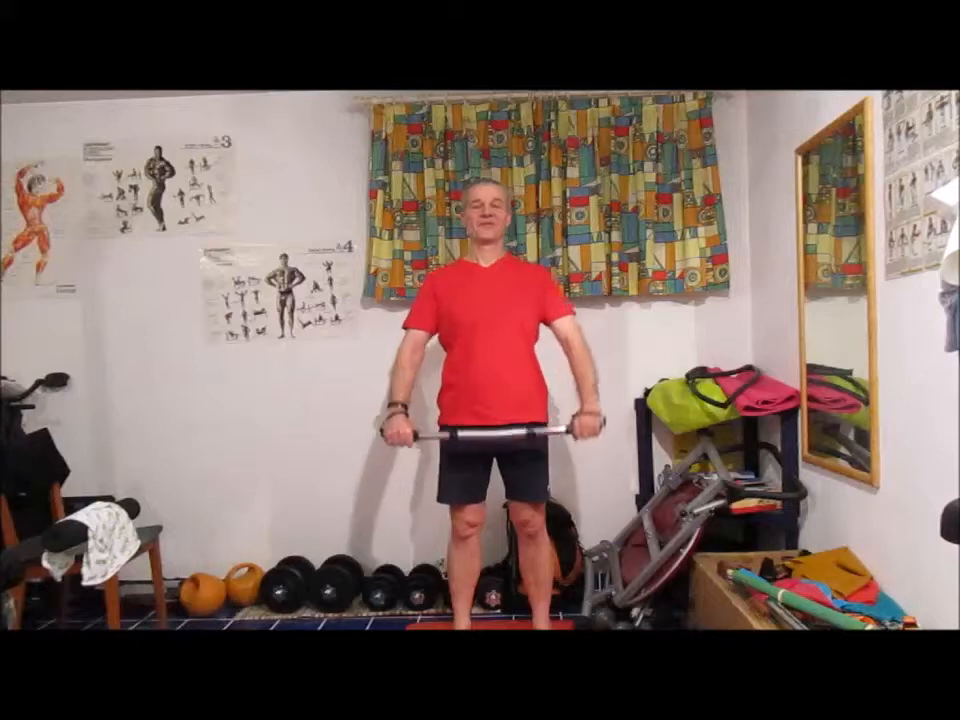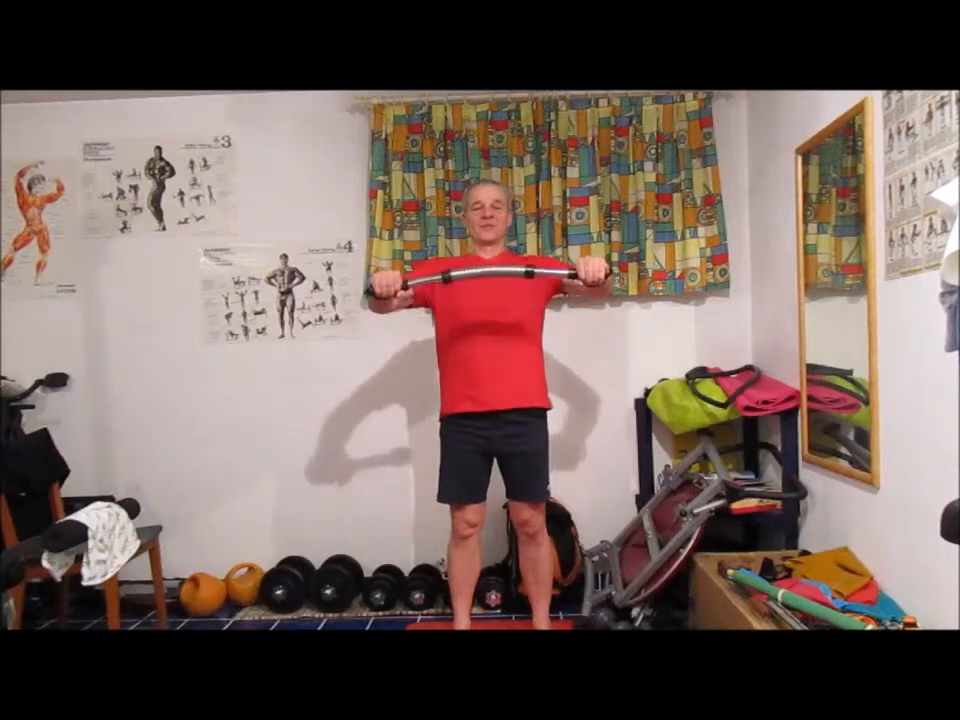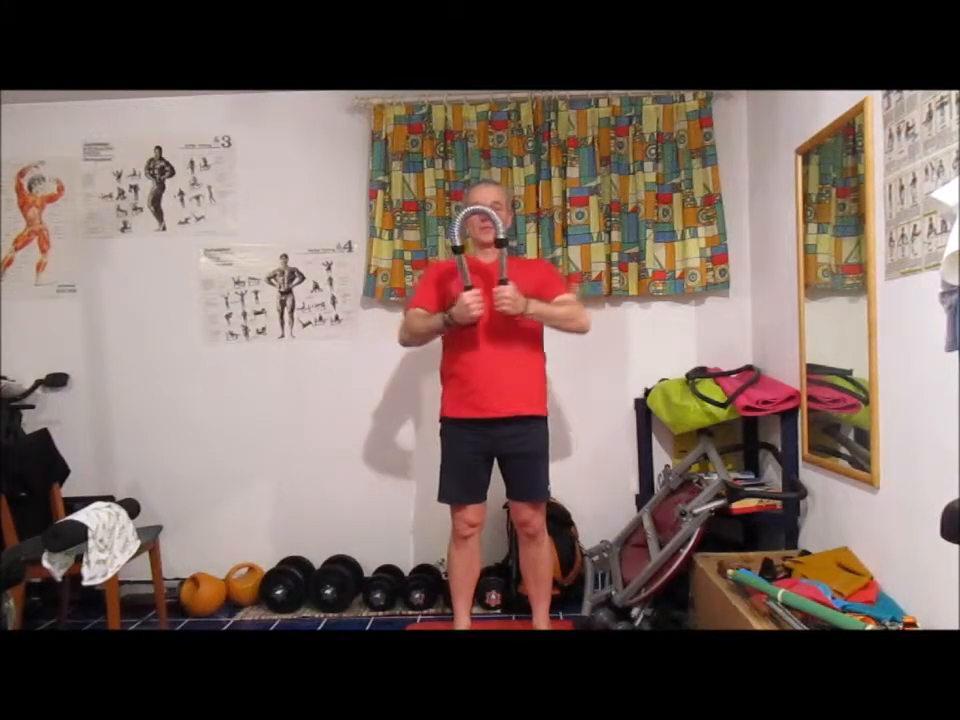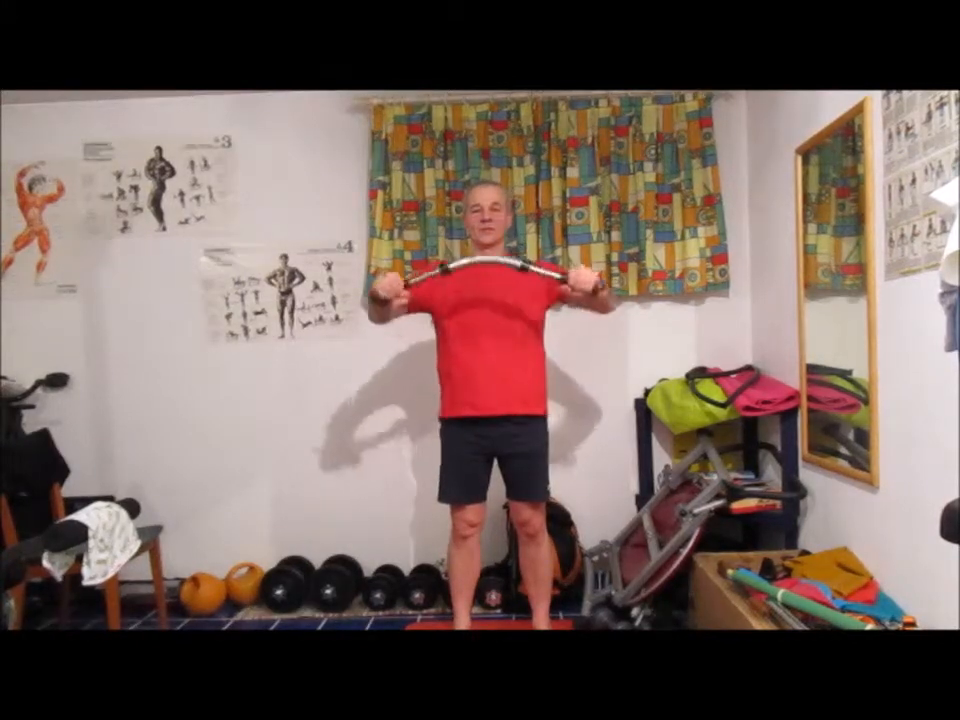
dt=0.7s
person 1, frame 1
left shoulder: (536, 277)
right shoulder: (440, 282)
left elbow: (573, 339)
right elbow: (411, 349)
left wrist: (589, 404)
right wrist: (397, 409)
left hip: (525, 422)
right hip: (461, 424)
left knee: (531, 524)
right knee: (465, 526)
left ankle: (541, 623)
right ankle: (461, 623)
person 1, frame 2
left shoulder: (537, 268)
right shoulder: (438, 271)
left elbow: (597, 283)
right elbow: (384, 302)
left wrist: (598, 271)
right wrist: (381, 287)
left hip: (524, 416)
right hip: (462, 419)
left knee: (531, 523)
right knee: (465, 525)
left ankle: (542, 622)
right ankle: (461, 623)
person 1, frame 3
left shoulder: (537, 271)
right shoulder: (440, 274)
left elbow: (581, 321)
right elbow: (408, 333)
left wrist: (526, 304)
right wrist: (450, 316)
left hip: (524, 419)
right hip: (463, 421)
left knee: (531, 524)
right knee: (465, 525)
left ankle: (542, 622)
right ankle: (461, 623)
person 1, frame 4
left shoulder: (538, 274)
right shoulder: (439, 277)
left elbow: (606, 305)
right elbow: (381, 315)
left wrist: (593, 285)
right wrist: (381, 295)
left hip: (524, 420)
right hip: (462, 422)
left knee: (531, 524)
right knee: (465, 525)
left ankle: (541, 622)
right ankle: (461, 623)
